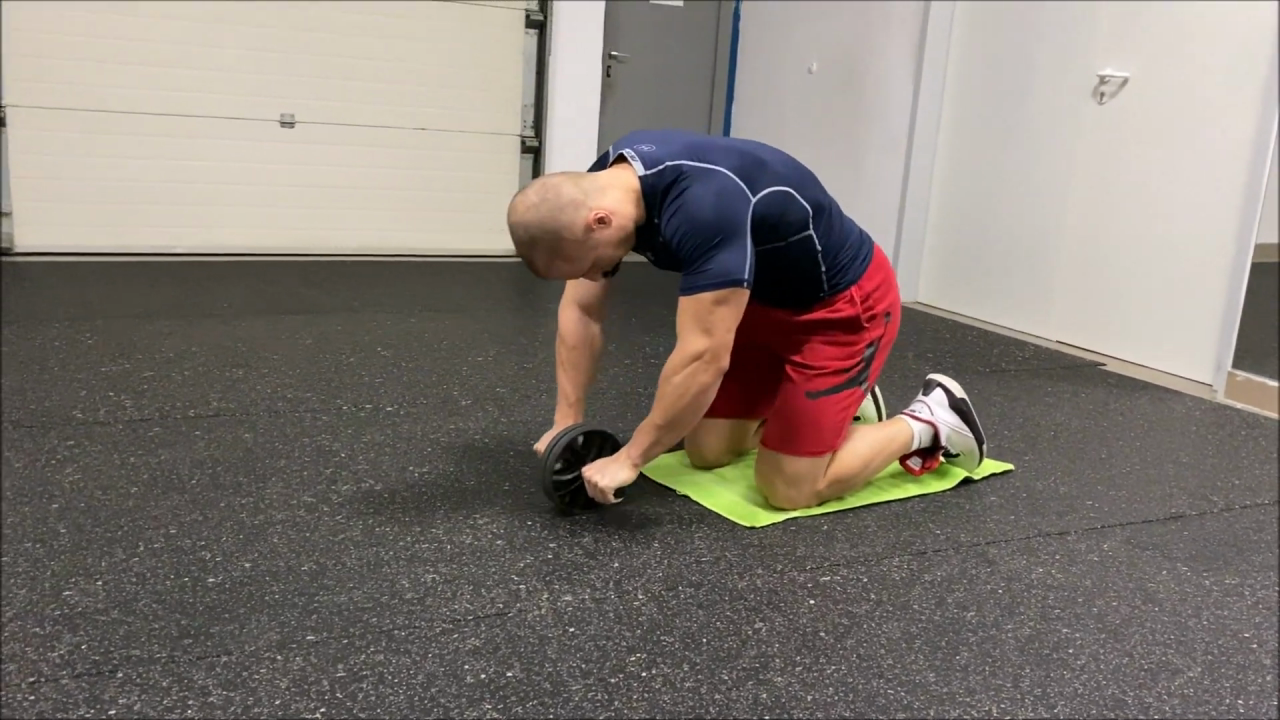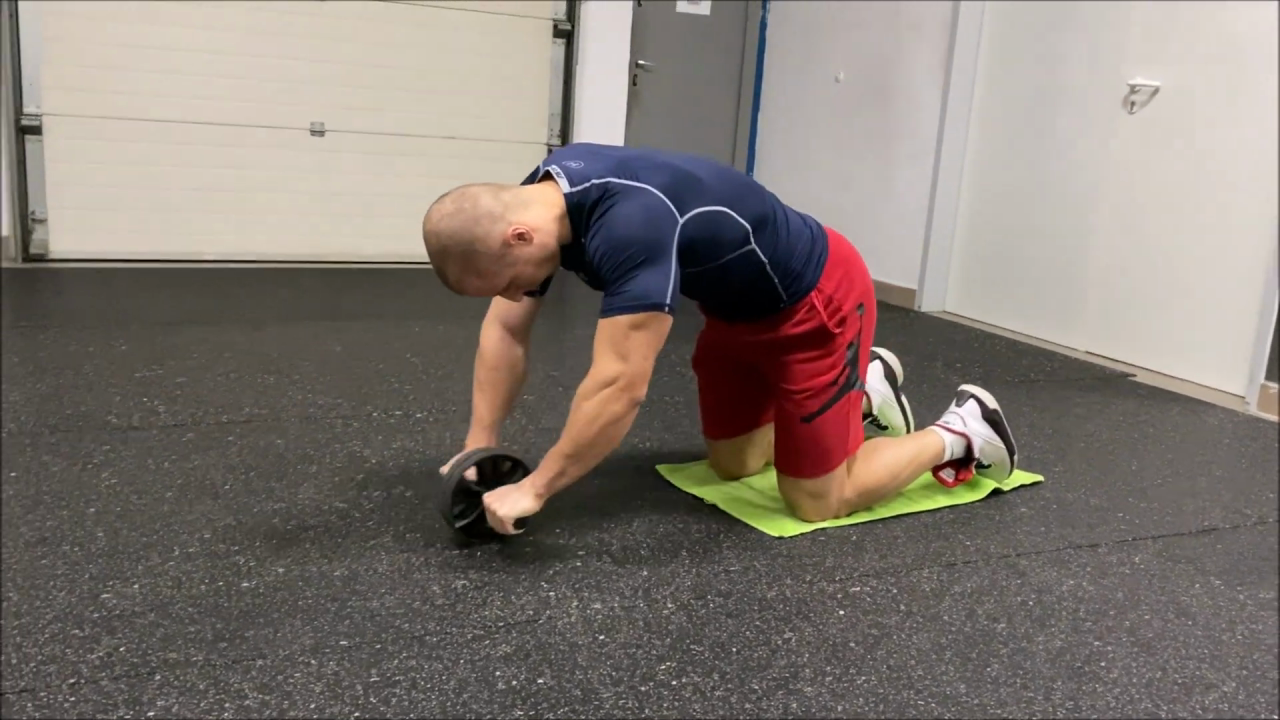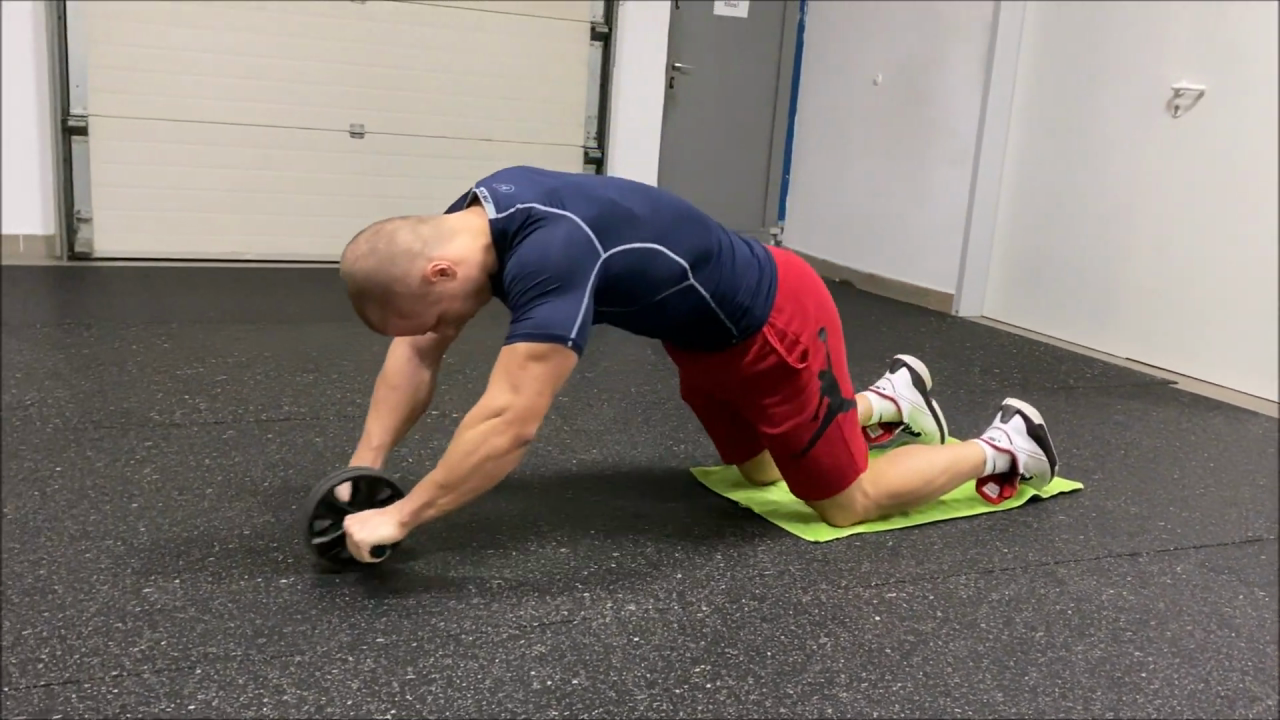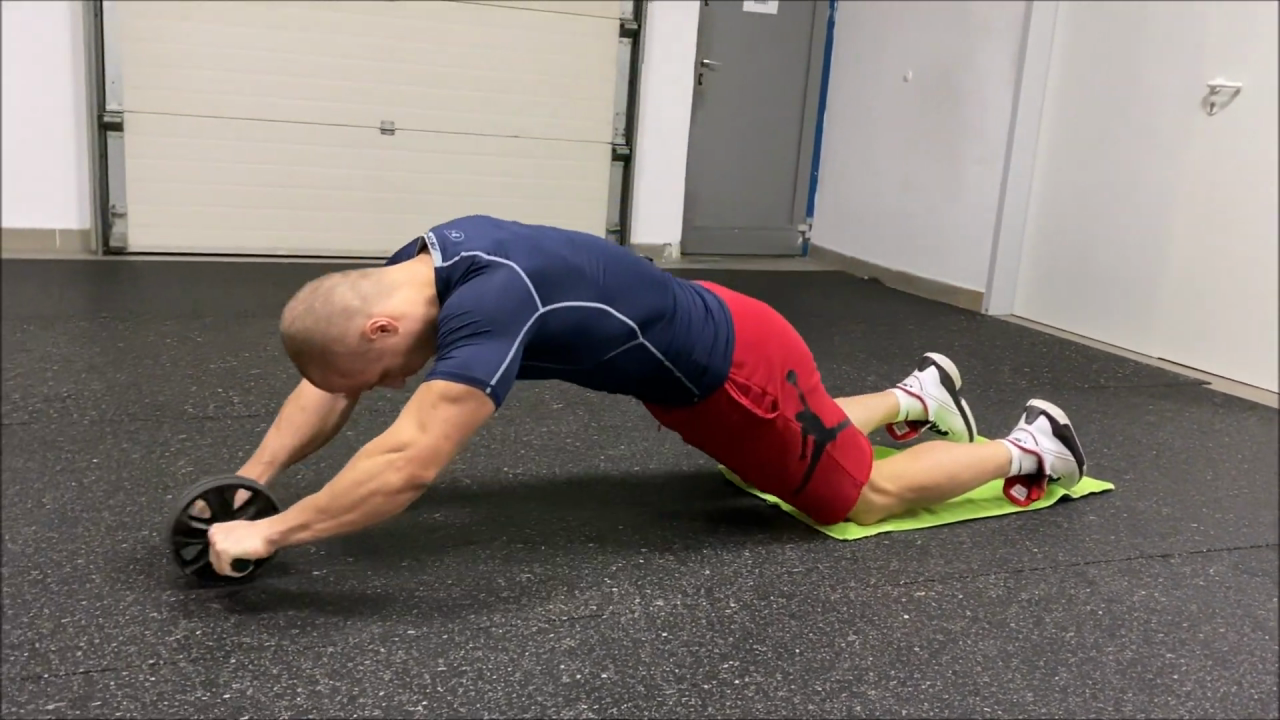
dt=0.4s
person 1, frame 1
left shoulder: (704, 206)
right shoulder: (599, 188)
left elbow: (704, 358)
right elbow: (580, 313)
left wrist: (629, 459)
right wrist: (565, 422)
left hip: (843, 304)
right hip: (765, 298)
left knee: (788, 488)
right knee: (707, 453)
left ankle: (925, 422)
right ankle: (829, 396)
person 1, frame 2
left shoulder: (630, 226)
right shoulder: (535, 202)
left elbow: (620, 386)
right elbow: (504, 333)
left wrist: (533, 490)
right wrist: (478, 447)
left hip: (817, 302)
right hip: (739, 303)
left knee: (815, 502)
right knee: (732, 463)
left ankle: (957, 434)
right ankle: (861, 393)
person 1, frame 3
left shoulder: (548, 254)
right shoulder: (467, 222)
left elbow: (510, 422)
right elbow: (414, 356)
left wrist: (398, 518)
right wrist: (365, 469)
left hip: (776, 328)
right hip: (712, 331)
left knee: (845, 500)
right knee: (758, 471)
left ankle: (1001, 447)
right ankle: (888, 401)
person 1, frame 4
left shoulder: (486, 304)
right shoulder: (420, 266)
left elbow: (411, 462)
right elbow: (328, 384)
left wrist: (269, 534)
right wrist: (250, 479)
left hip: (739, 370)
right hip: (696, 356)
left knee: (859, 498)
right knee: (775, 468)
left ankle: (1026, 447)
right ankle: (916, 396)
